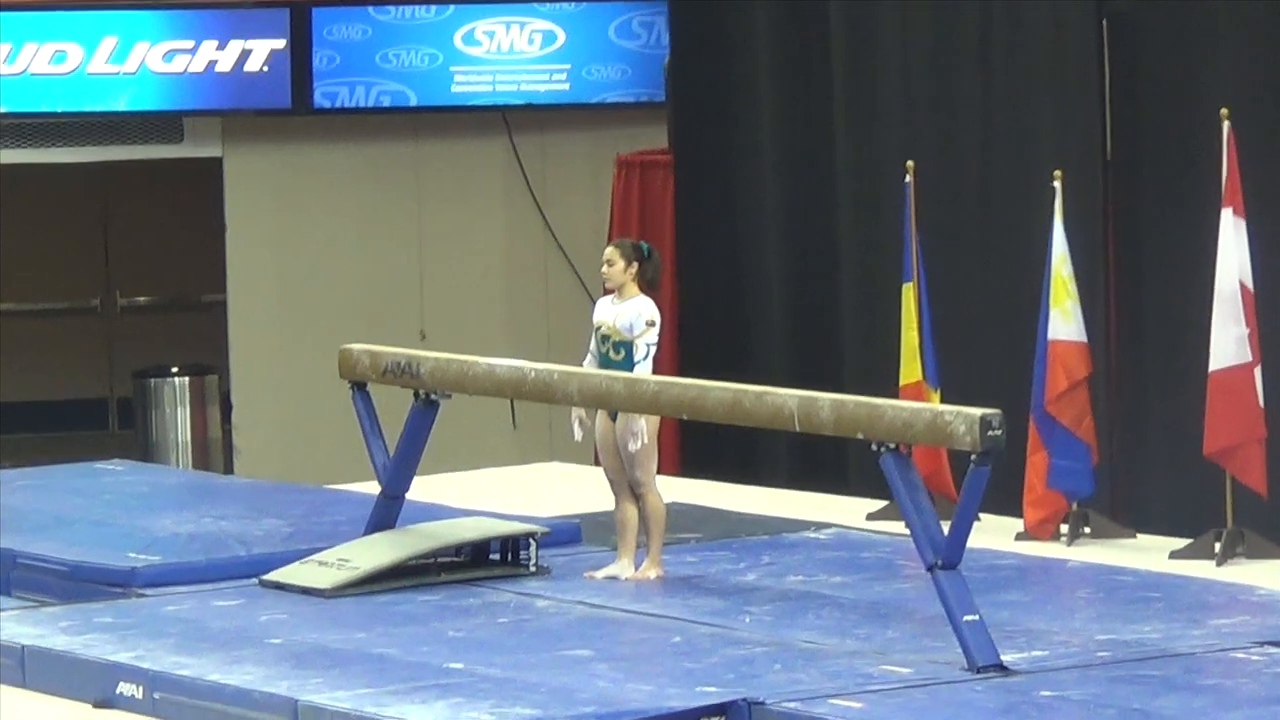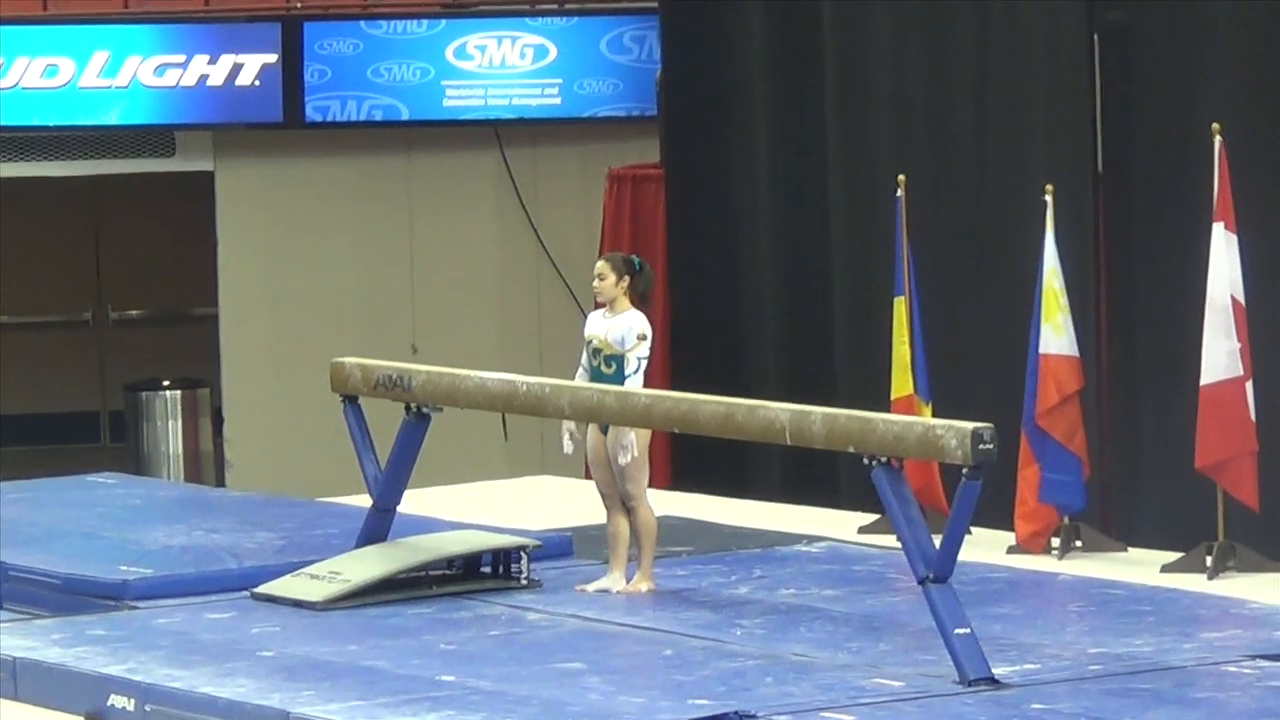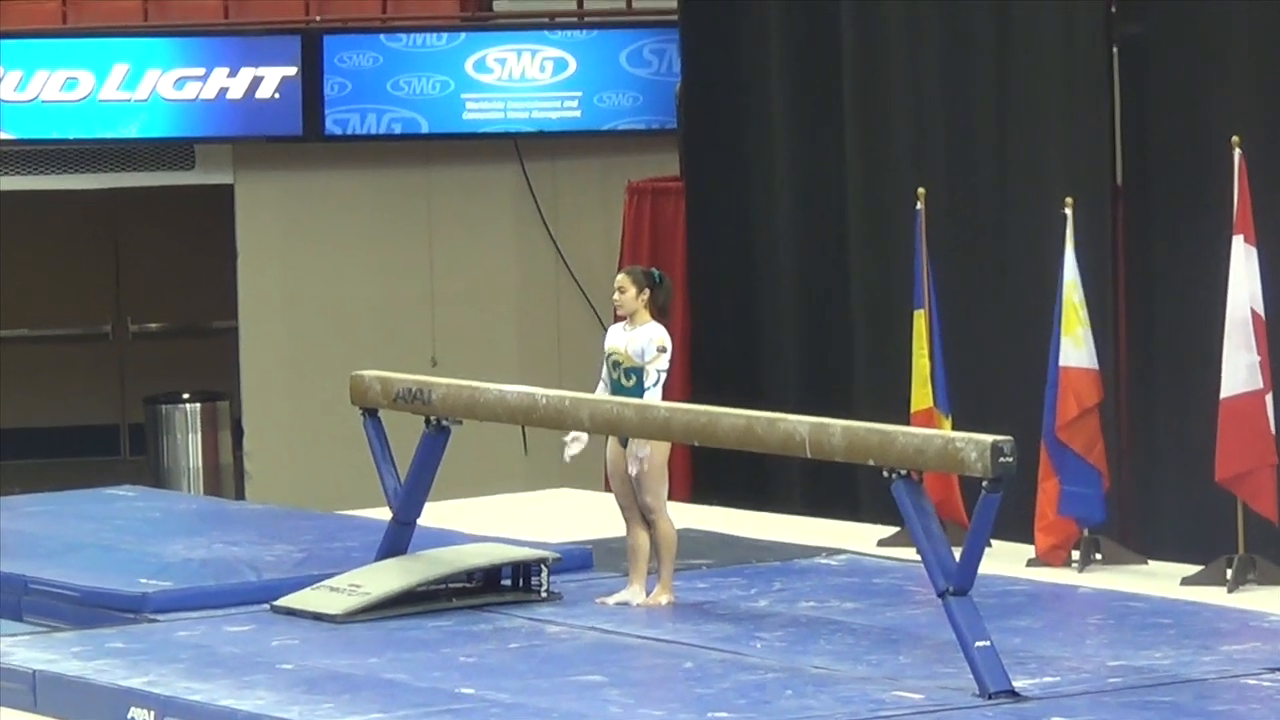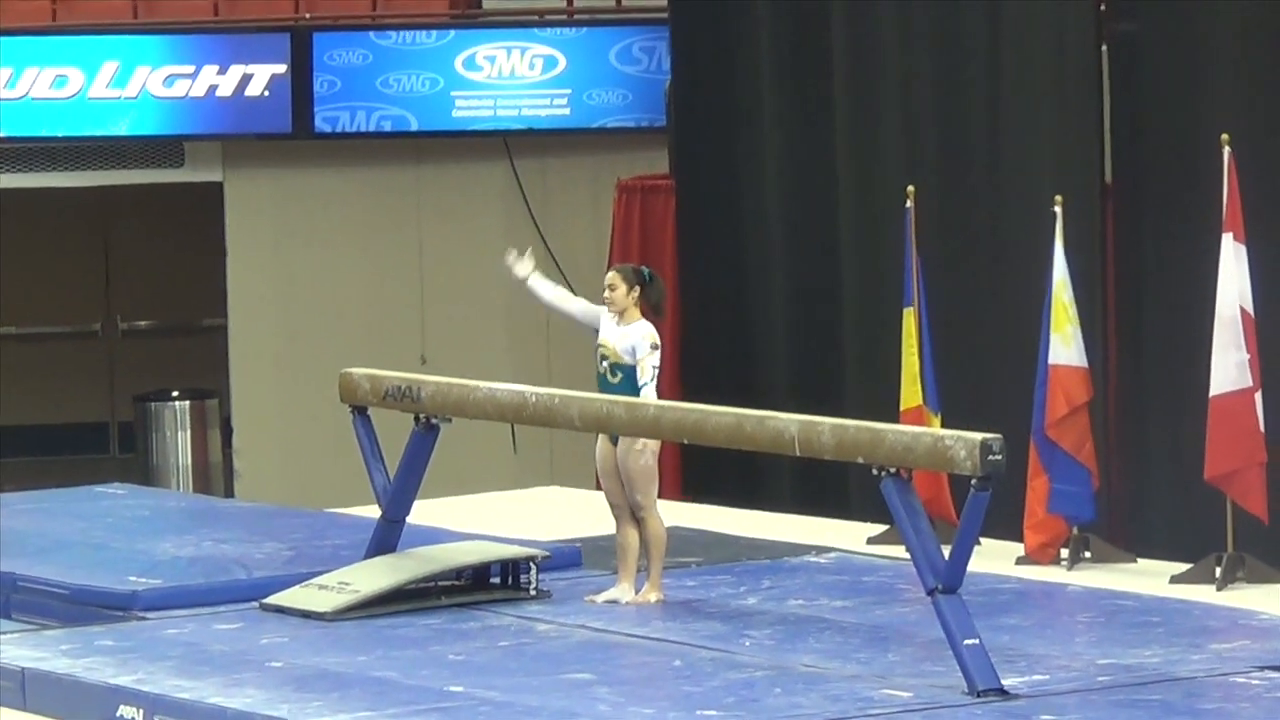
dt=0.3s
person 1, frame 1
left shoulder: (644, 309)
right shoulder: (602, 305)
left elbow: (643, 364)
right elbow: (592, 356)
left wrist: (638, 412)
right wrist: (580, 401)
right hip: (607, 403)
left knee: (642, 485)
right knee: (619, 487)
left ankle: (653, 562)
right ankle: (624, 560)
person 1, frame 2
left shoulder: (635, 323)
right shoulder: (593, 319)
left elbow: (634, 378)
right elbow: (584, 371)
left wrist: (627, 425)
right wrist: (571, 416)
left knee: (634, 499)
right knee: (611, 500)
left ankle: (645, 575)
right ankle: (615, 574)
person 1, frame 3
left shoulder: (656, 336)
right shoulder: (614, 333)
left elbow: (653, 391)
right elbow: (605, 385)
left wrist: (643, 438)
right wrist: (583, 428)
right hip: (619, 430)
left knee: (653, 511)
right knee: (630, 512)
left ankle: (665, 587)
right ankle: (635, 586)
person 1, frame 4
left shoulder: (645, 334)
right shoulder: (606, 321)
left elbow: (647, 386)
right elbow: (566, 301)
left wrist: (645, 434)
right wrist: (528, 277)
left knee: (643, 508)
right knee: (620, 512)
left ankle: (654, 585)
right ankle: (624, 583)
